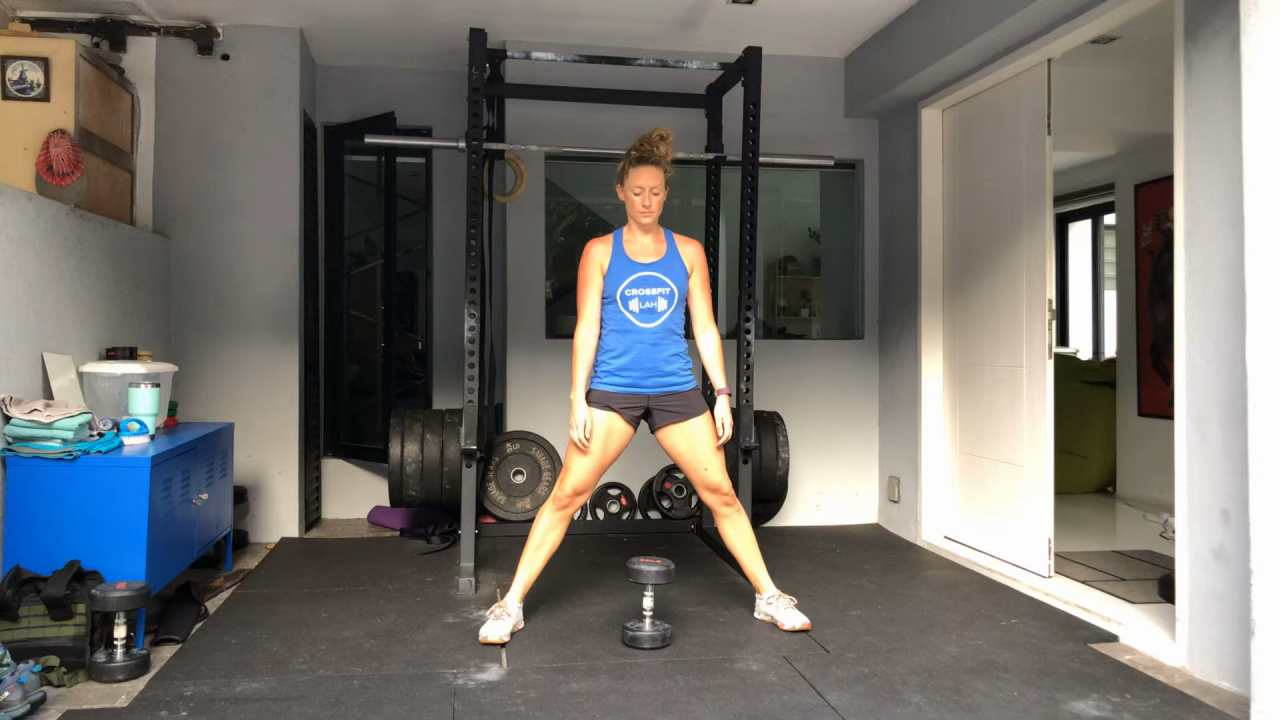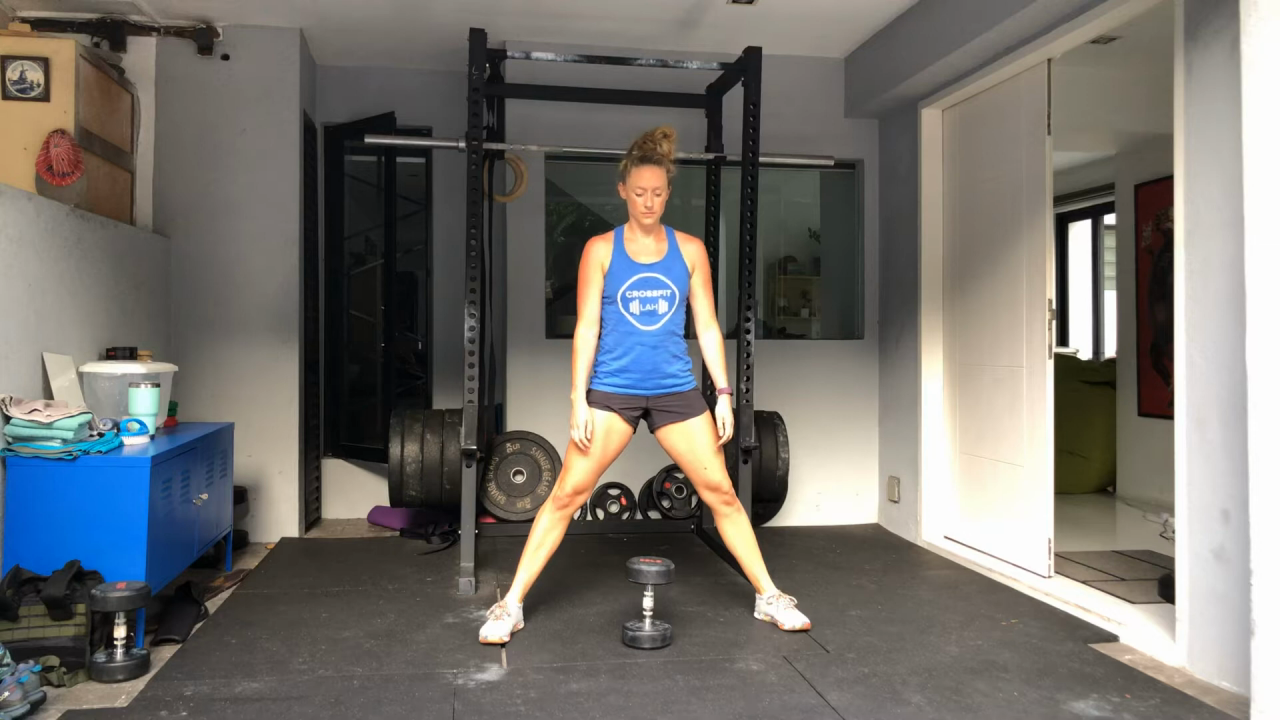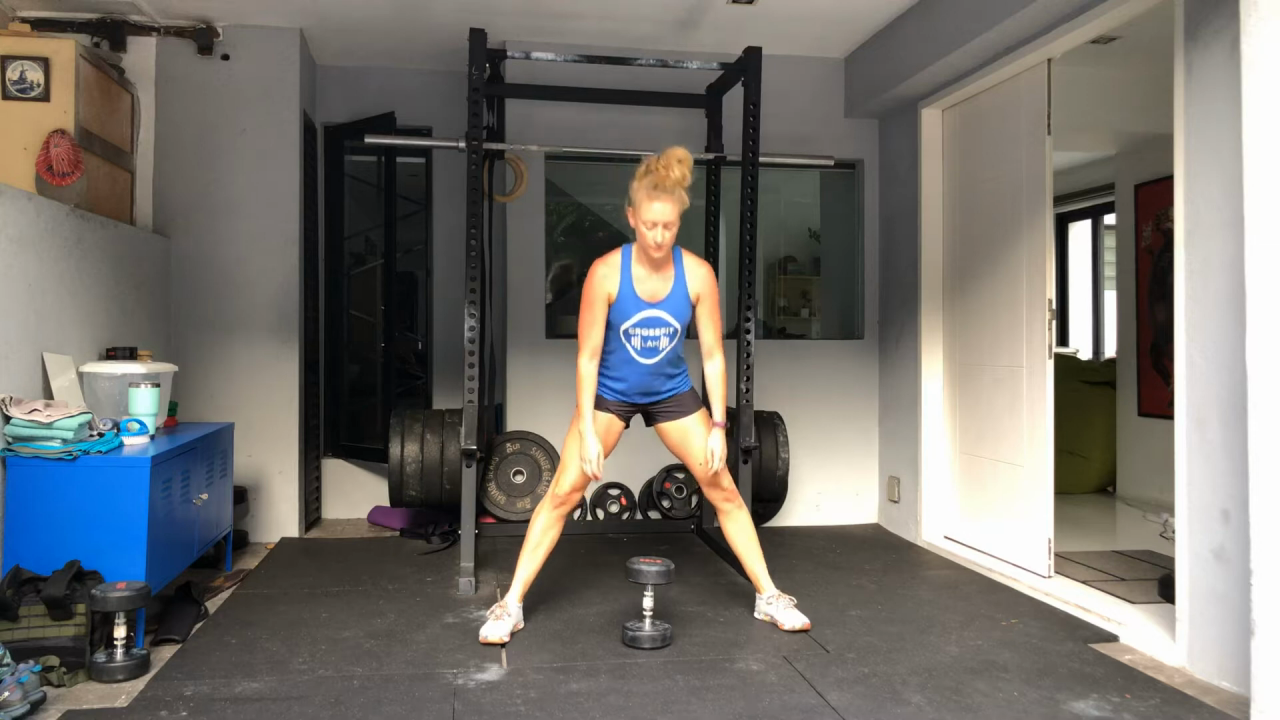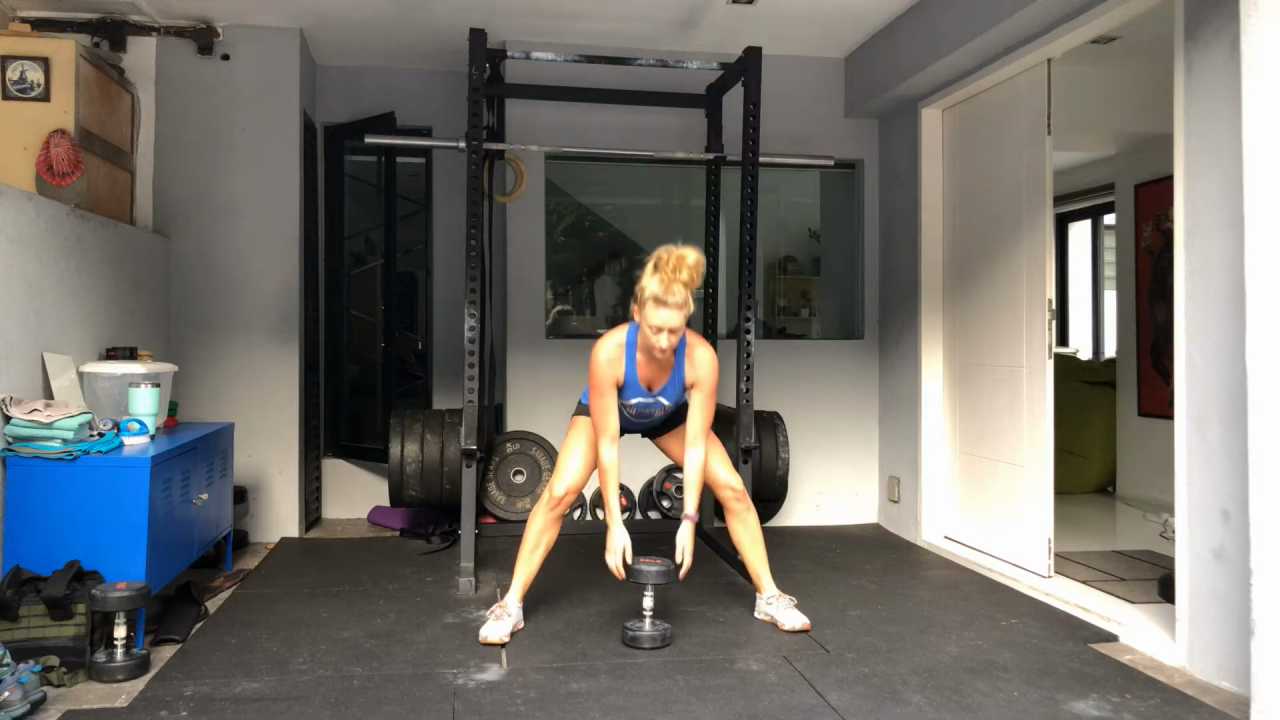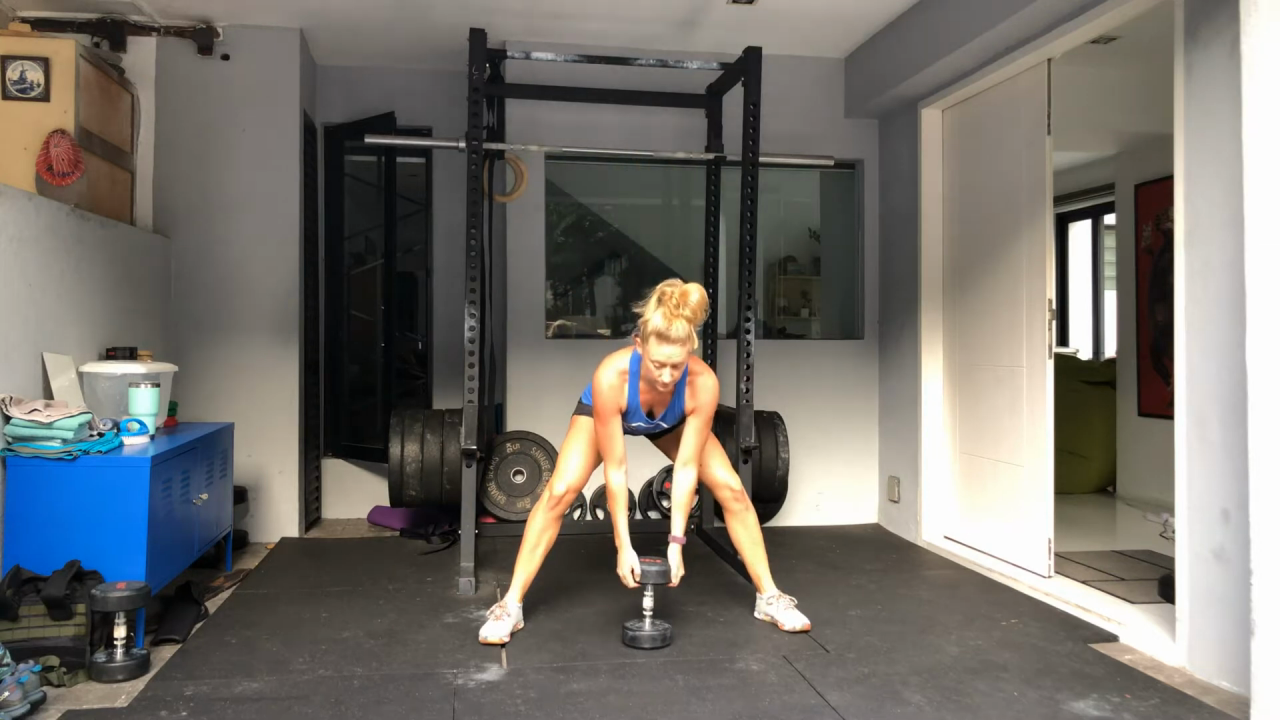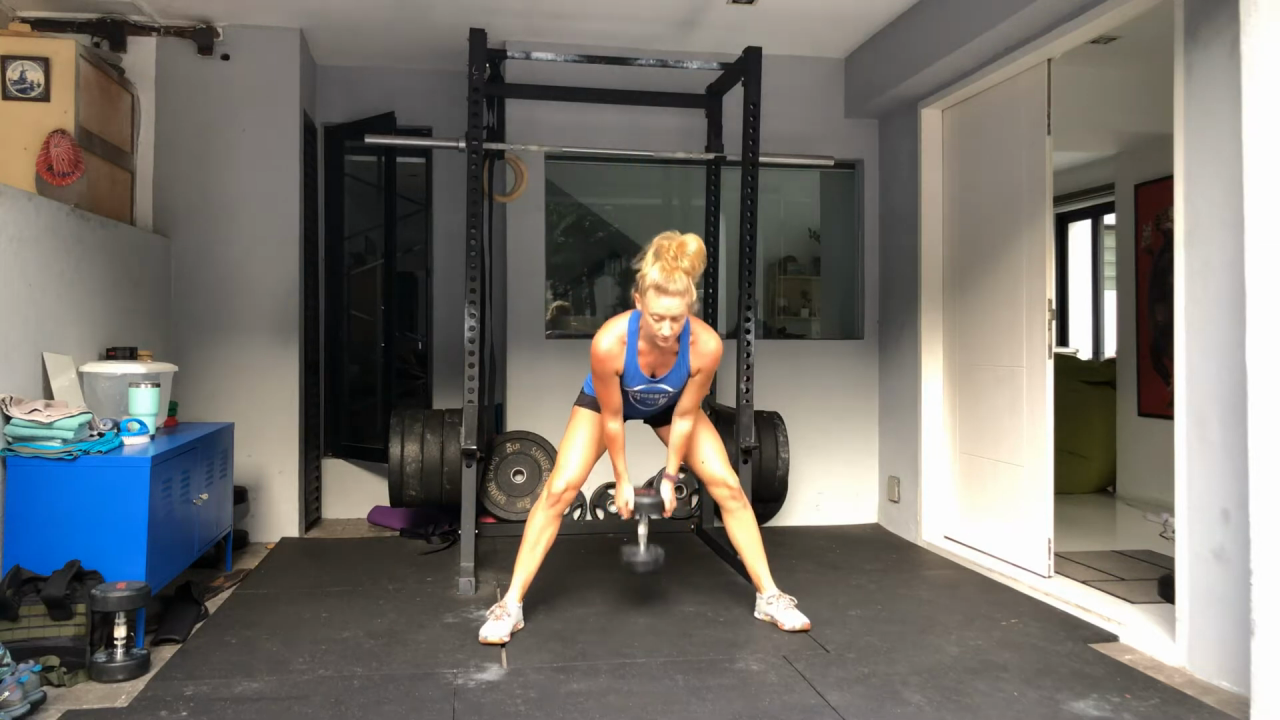
dt=0.4s
person 1, frame 1
left shoulder: (688, 251)
right shoulder: (600, 251)
left elbow: (705, 327)
right elbow: (587, 328)
left wrist: (722, 394)
right wrist: (578, 398)
left hip: (676, 390)
right hip: (613, 390)
left knee: (720, 493)
right knee: (568, 493)
left ankle: (768, 597)
right ankle: (510, 605)
person 1, frame 2
left shoulder: (690, 249)
right shoulder: (601, 249)
left elbow: (707, 325)
right elbow: (586, 328)
left wrist: (723, 394)
right wrist: (578, 399)
left hip: (676, 391)
right hip: (613, 391)
left knee: (721, 493)
right knee: (567, 494)
left ankle: (769, 597)
right ankle: (510, 604)
person 1, frame 3
left shoulder: (698, 273)
right shoulder: (606, 272)
left elbow: (713, 355)
right elbow: (588, 357)
left wrist: (718, 426)
right wrist: (587, 432)
left hip: (672, 394)
right hip: (610, 395)
left knee: (722, 488)
right knee: (563, 492)
left ankle: (769, 596)
right ankle: (511, 604)
person 1, frame 4
left shoulder: (701, 357)
right shoulder: (609, 351)
left elbow: (697, 443)
right elbow: (607, 443)
left wrist: (689, 519)
right wrist: (614, 524)
left hip: (669, 418)
right hip: (603, 415)
left knee: (732, 488)
right knee: (559, 493)
left ankle: (769, 597)
right ankle: (511, 605)
person 1, frame 5
left shoulder: (703, 384)
right shoulder: (611, 377)
left elbow: (686, 468)
right elbow: (615, 469)
left wrist: (676, 541)
right wrist: (623, 545)
left hip: (673, 422)
right hip: (601, 413)
left knee: (731, 489)
right knee: (559, 492)
left ankle: (769, 597)
right ankle: (510, 605)
person 1, frame 6
left shoulder: (706, 345)
right shoulder: (609, 341)
left elbow: (684, 416)
right elbow: (612, 418)
left wrist: (669, 478)
right wrist: (622, 480)
left hip: (670, 404)
right hip: (604, 399)
left knee: (727, 486)
right knee: (560, 488)
left ankle: (768, 596)
right ankle: (510, 604)
